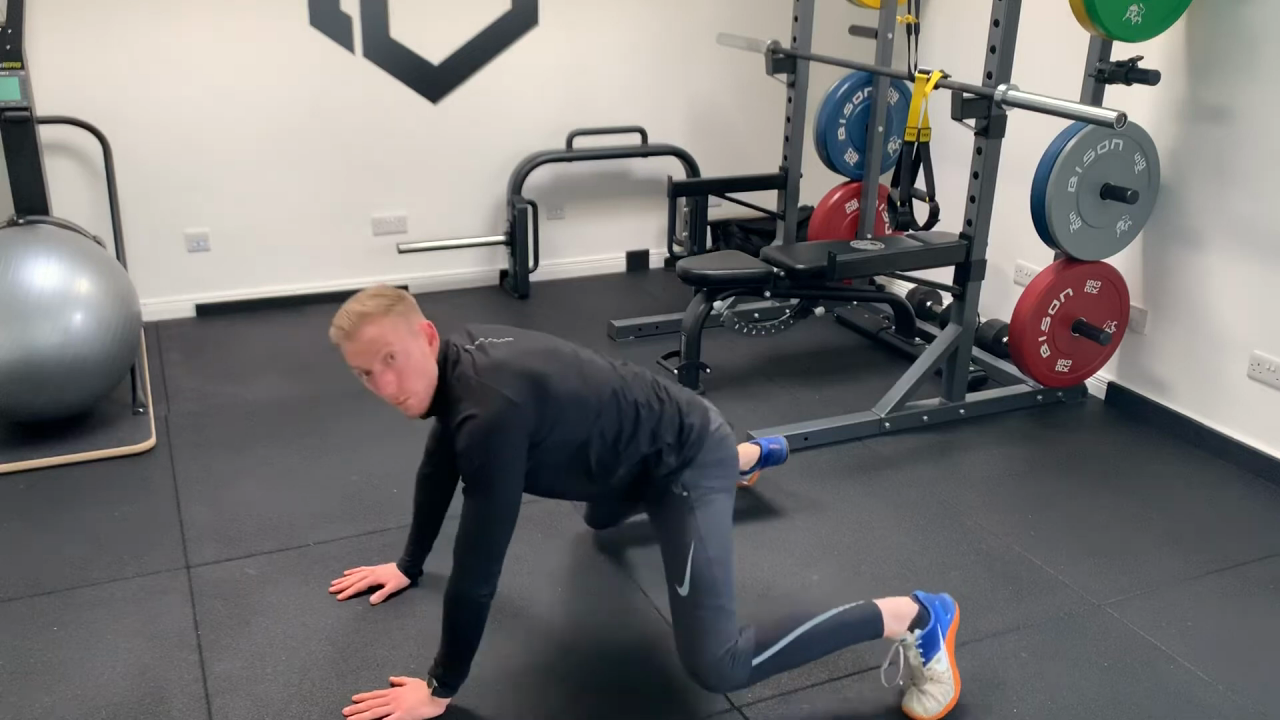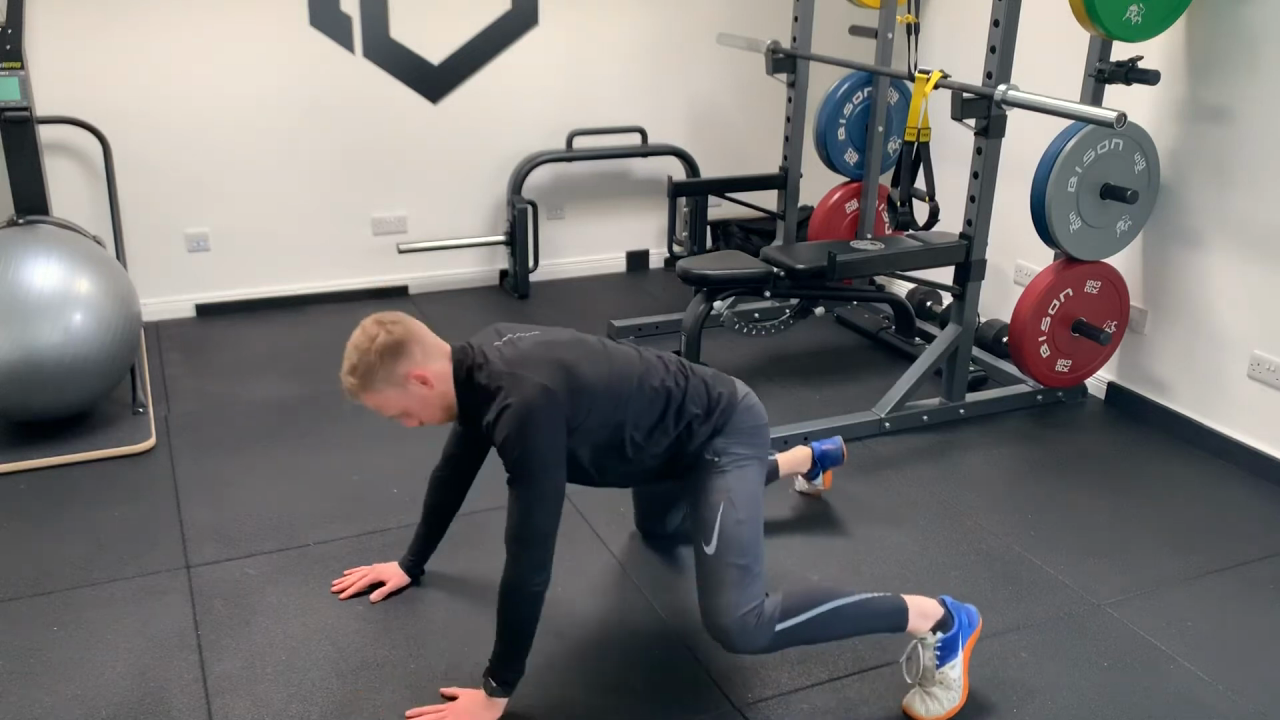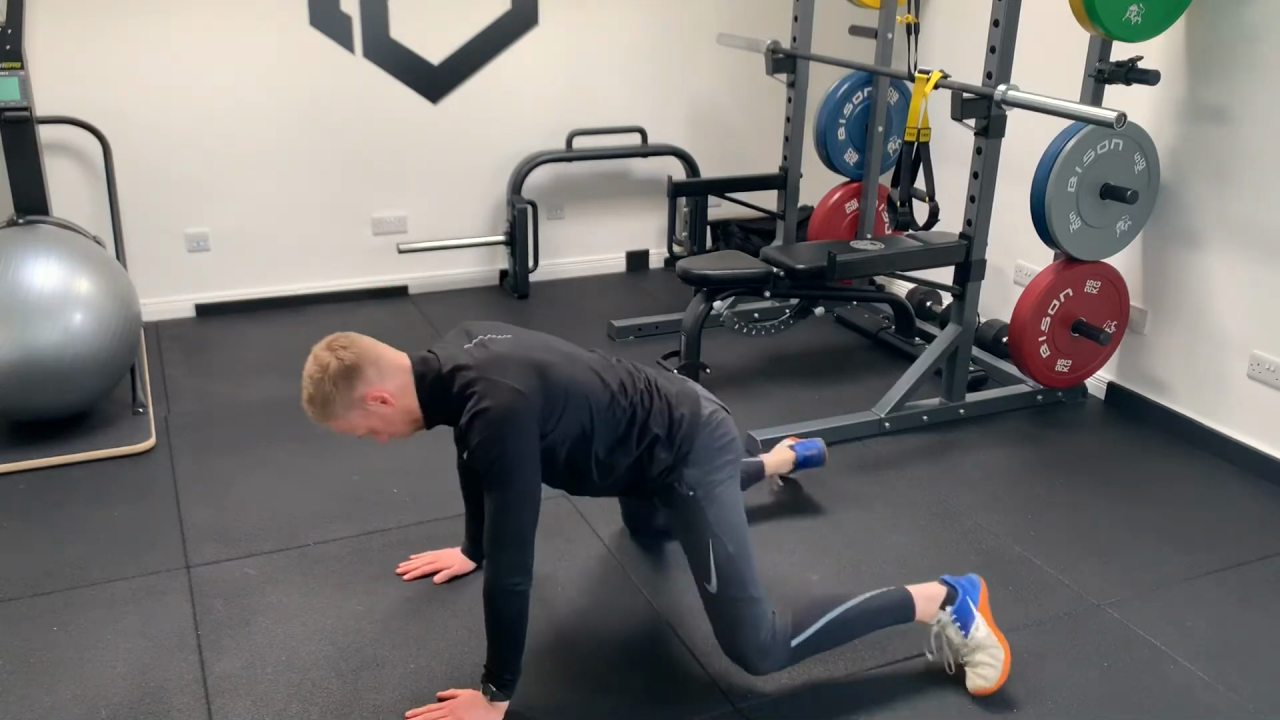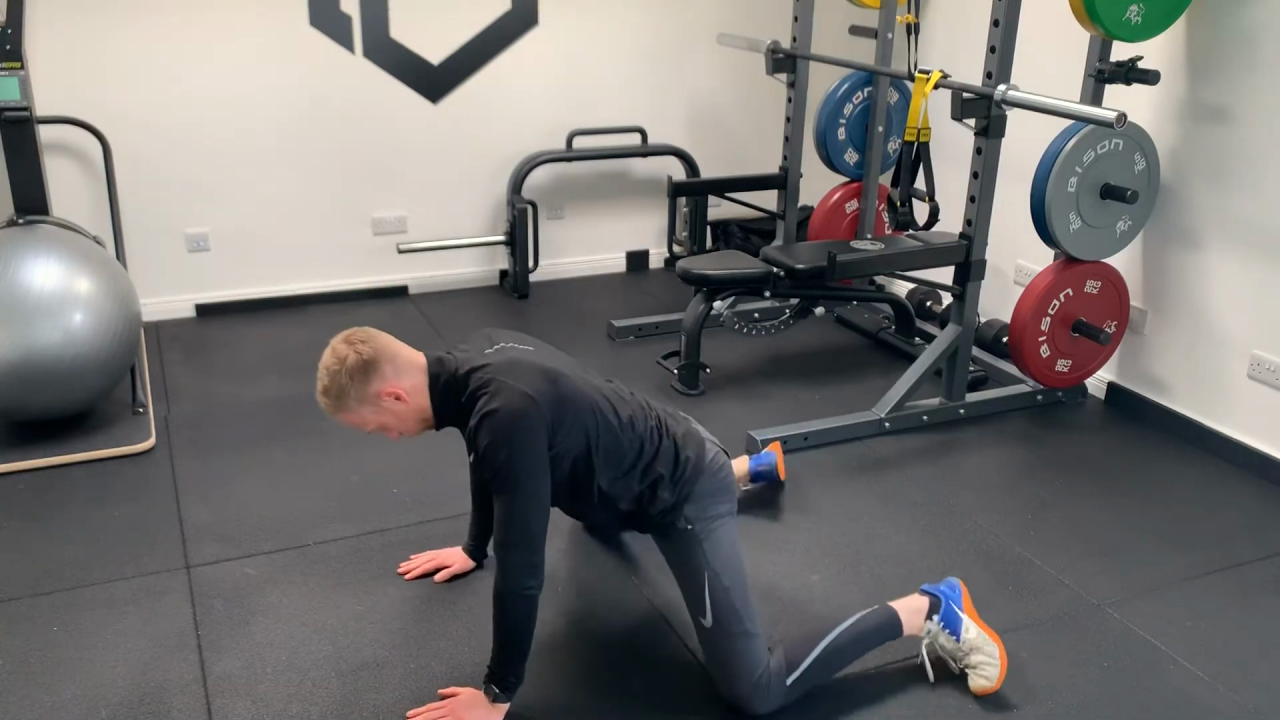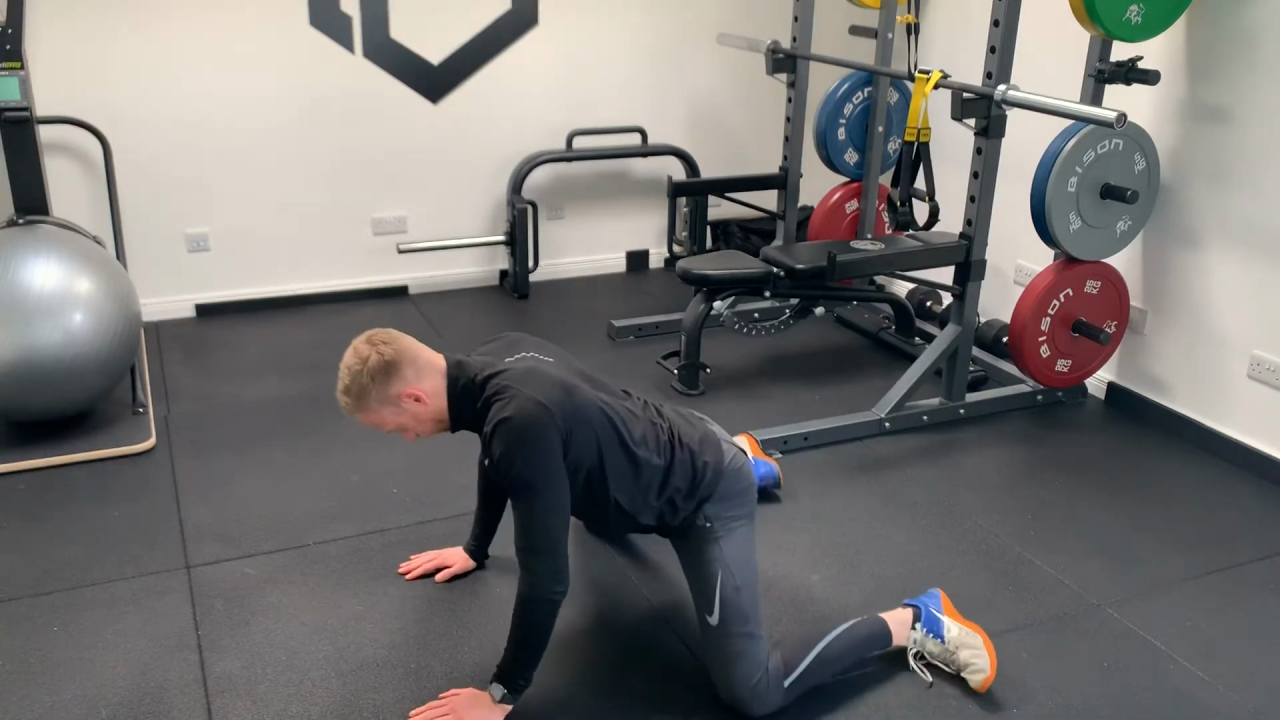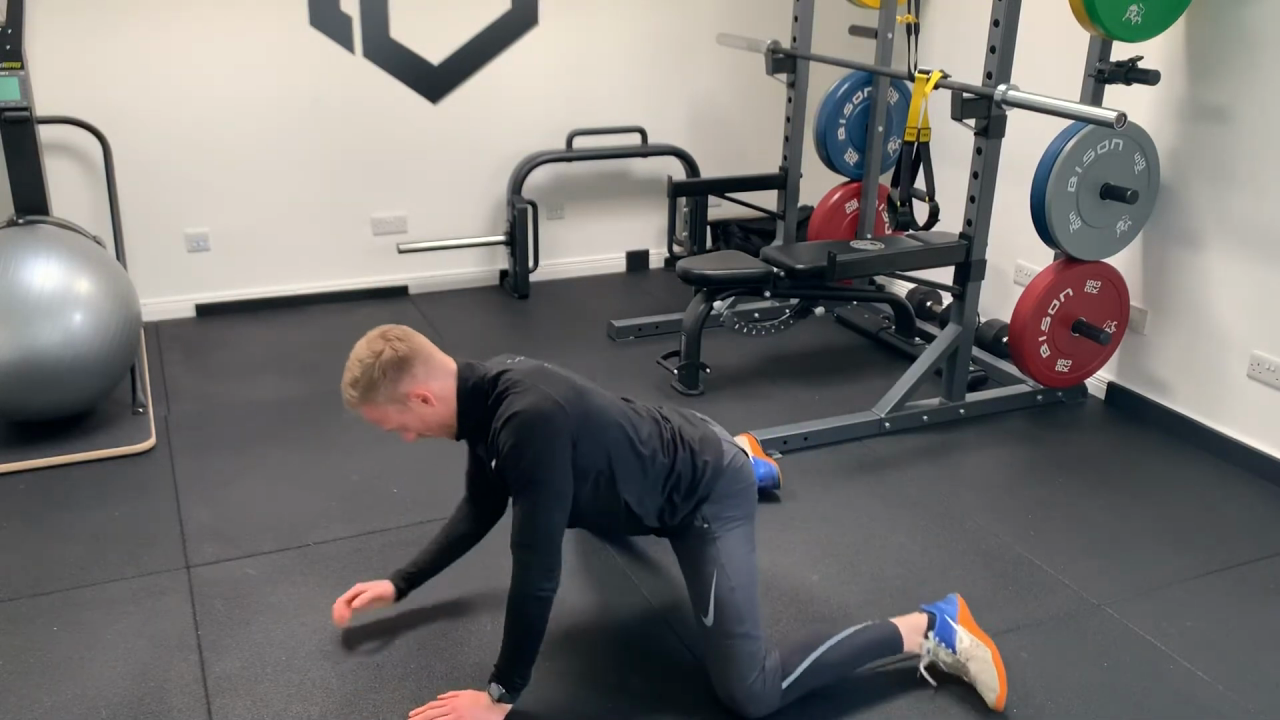
dt=0.5s
person 1, frame 1
left shoulder: (491, 410)
right shoulder: (461, 360)
left elbow: (478, 565)
right elbow: (438, 468)
right wrist: (407, 565)
left hip: (689, 459)
right hip: (648, 440)
left knee: (720, 665)
right knee: (600, 518)
left ankle: (915, 618)
right ankle: (753, 454)
person 1, frame 2
left shoulder: (525, 401)
right shoulder: (478, 365)
left elbow: (530, 561)
right elbow: (455, 469)
right wrist: (410, 565)
left hip: (722, 430)
right hip: (676, 427)
left knee: (738, 622)
right knee: (658, 530)
left ankle: (937, 619)
right ankle: (805, 459)
person 1, frame 3
left shoulder: (496, 407)
right shoulder: (453, 357)
left elbow: (513, 563)
right elbow: (474, 460)
right wrist: (469, 548)
left hip: (685, 445)
right hip: (654, 427)
left knee: (759, 648)
right knee: (647, 527)
left ankle: (946, 600)
right ankle: (781, 458)
person 1, frame 4
left shoulder: (506, 411)
right shoulder: (471, 360)
left elbow: (522, 569)
right elbow: (487, 465)
right wrist: (471, 547)
left hip: (683, 492)
right hip: (650, 459)
right knee: (596, 516)
left ankle: (929, 610)
right ankle: (749, 469)
person 1, frame 5
left shoulder: (521, 419)
right shoulder: (490, 361)
left elbow: (546, 577)
right elbow: (494, 461)
right wrist: (473, 549)
left hip: (707, 493)
right hip: (673, 449)
right knee: (589, 511)
left ankle: (914, 622)
right ankle: (744, 459)
person 1, frame 6
left shoulder: (530, 418)
right shoulder: (487, 391)
left elbow: (536, 572)
right elbow: (482, 504)
right wrist: (399, 584)
left hip: (706, 493)
right hip: (672, 453)
right knee: (588, 515)
left ankle: (926, 629)
right ankle: (741, 457)
